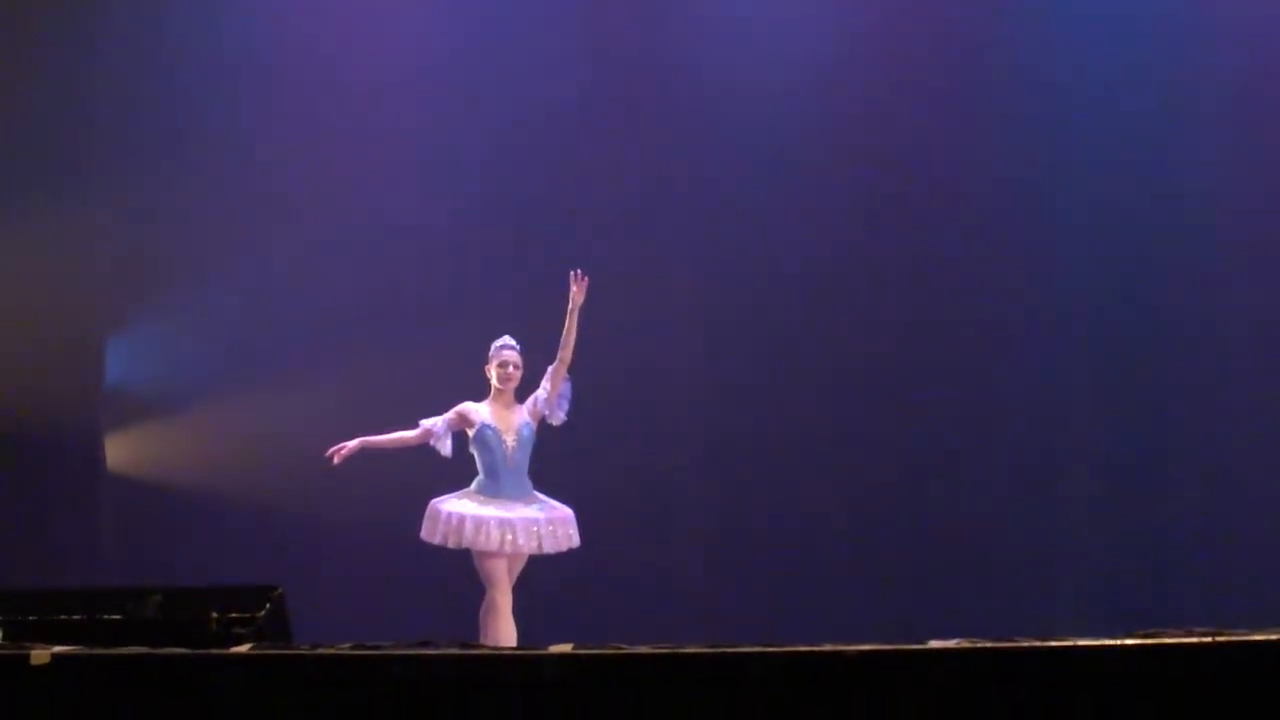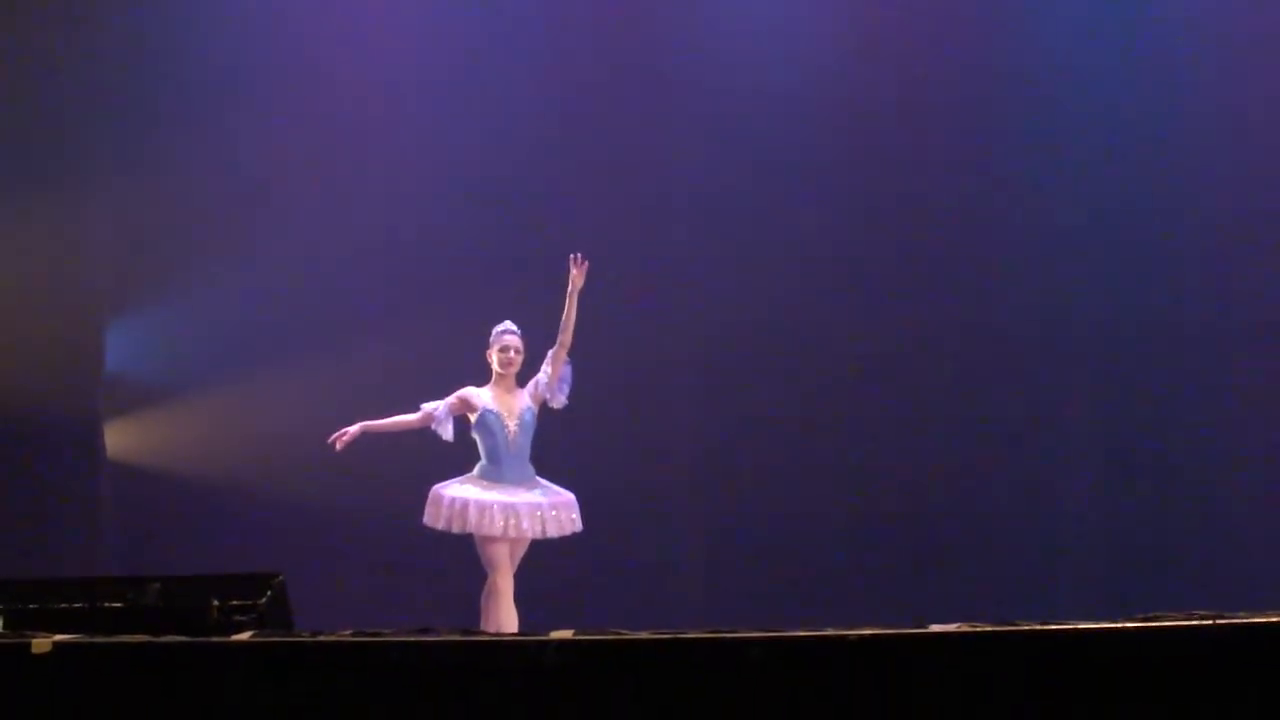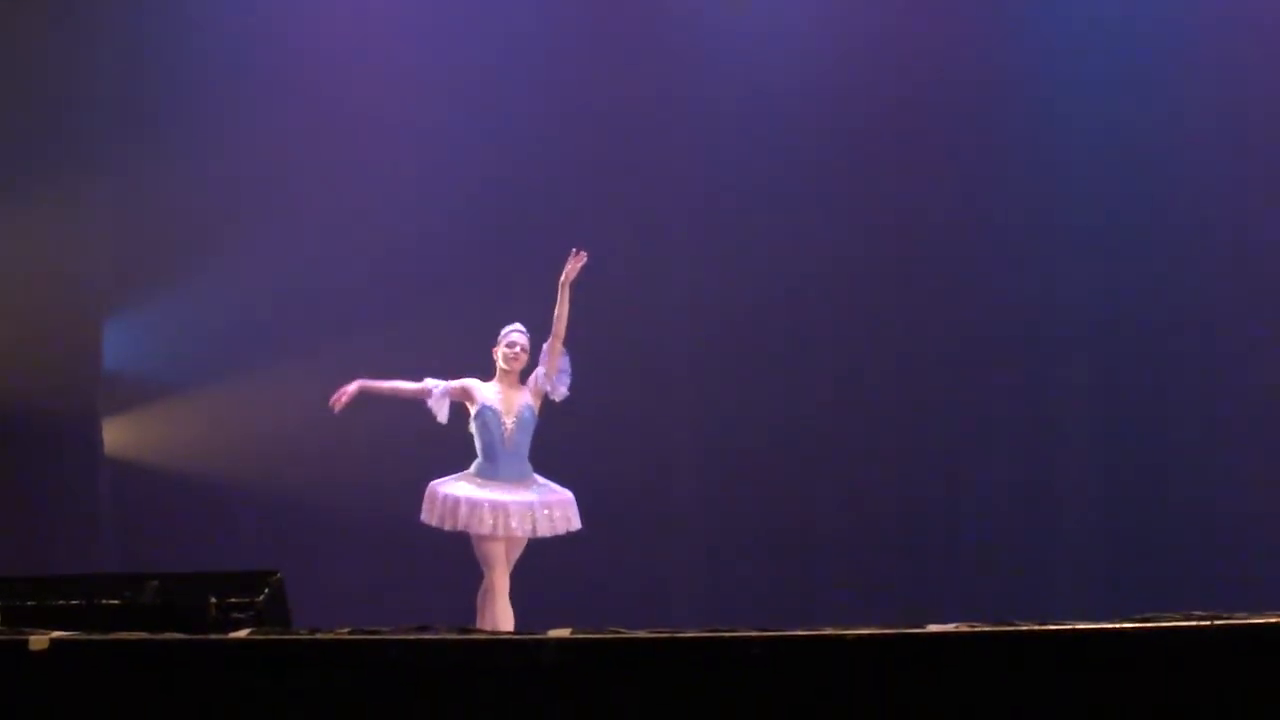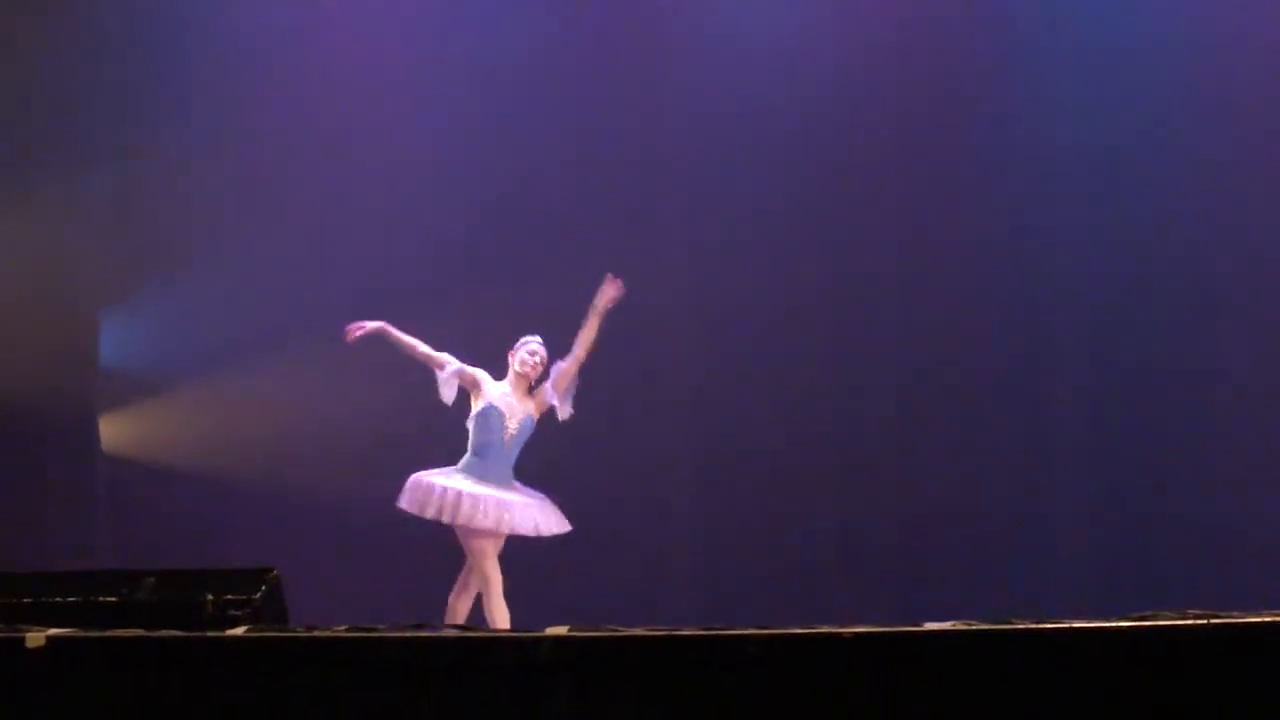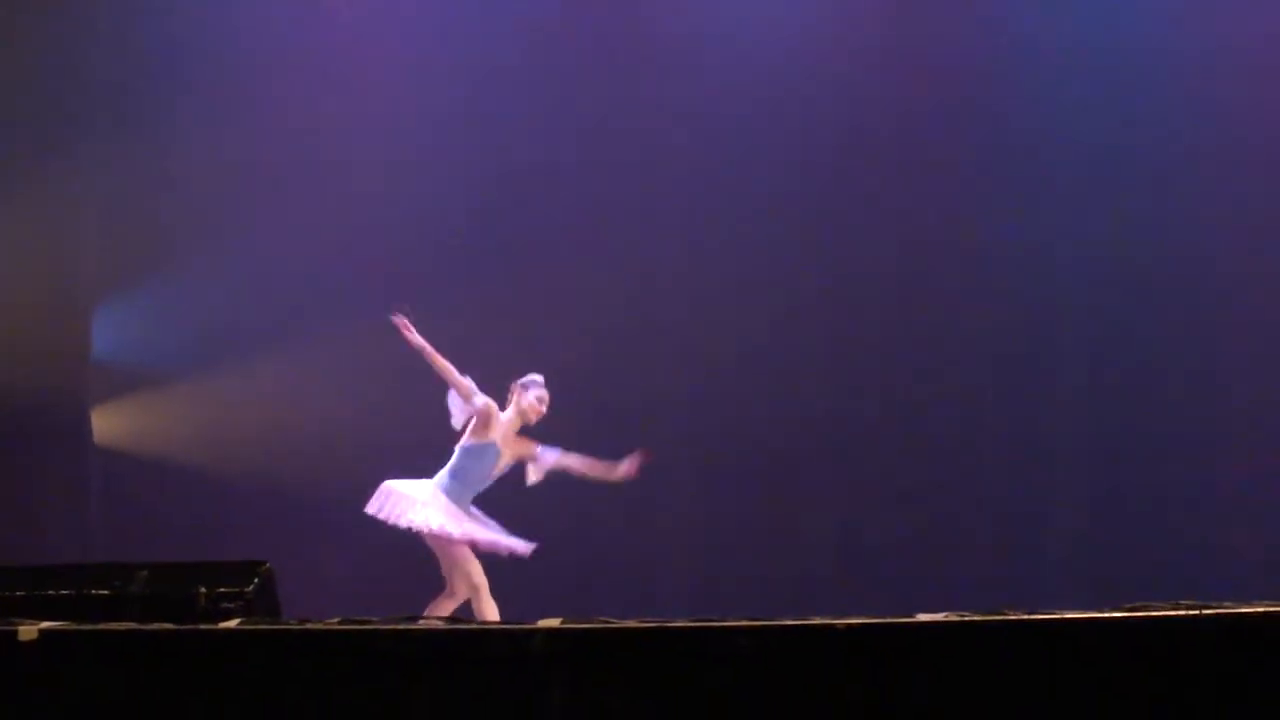
dt=0.3s
person 1, frame 1
left shoulder: (532, 410)
right shoulder: (470, 412)
left elbow: (562, 362)
right elbow: (416, 435)
left wrist: (574, 309)
right wrist: (362, 442)
left hip: (523, 511)
right hip: (484, 510)
left knee: (498, 596)
right knee: (500, 596)
person 1, frame 2
left shoulder: (533, 395)
right shoulder: (472, 397)
left elbow: (562, 346)
right elbow: (418, 417)
left wrist: (573, 293)
right wrist: (362, 426)
left hip: (525, 495)
right hip: (488, 494)
left knee: (499, 582)
right knee: (502, 582)
person 1, frame 3
left shoulder: (534, 391)
right shoulder: (473, 389)
left elbow: (557, 338)
right elbow: (416, 390)
left wrist: (565, 285)
right wrist: (362, 384)
left hip: (523, 494)
right hip: (484, 493)
left knee: (496, 579)
right knee: (497, 581)
person 1, frame 4
left shoulder: (534, 402)
right shoulder: (481, 384)
left elbow: (575, 358)
right elbow: (432, 355)
left wrist: (597, 309)
right wrist: (383, 328)
left hip: (501, 495)
right hip: (467, 490)
left knee: (474, 576)
right knee: (491, 579)
person 1, frame 5
left shoulder: (521, 447)
right shoulder: (487, 416)
left elbow: (567, 461)
right elbow: (455, 381)
left wrist: (613, 471)
right wrist: (418, 342)
left hip: (458, 513)
right hip: (434, 505)
left knee: (458, 590)
right knee: (476, 584)
